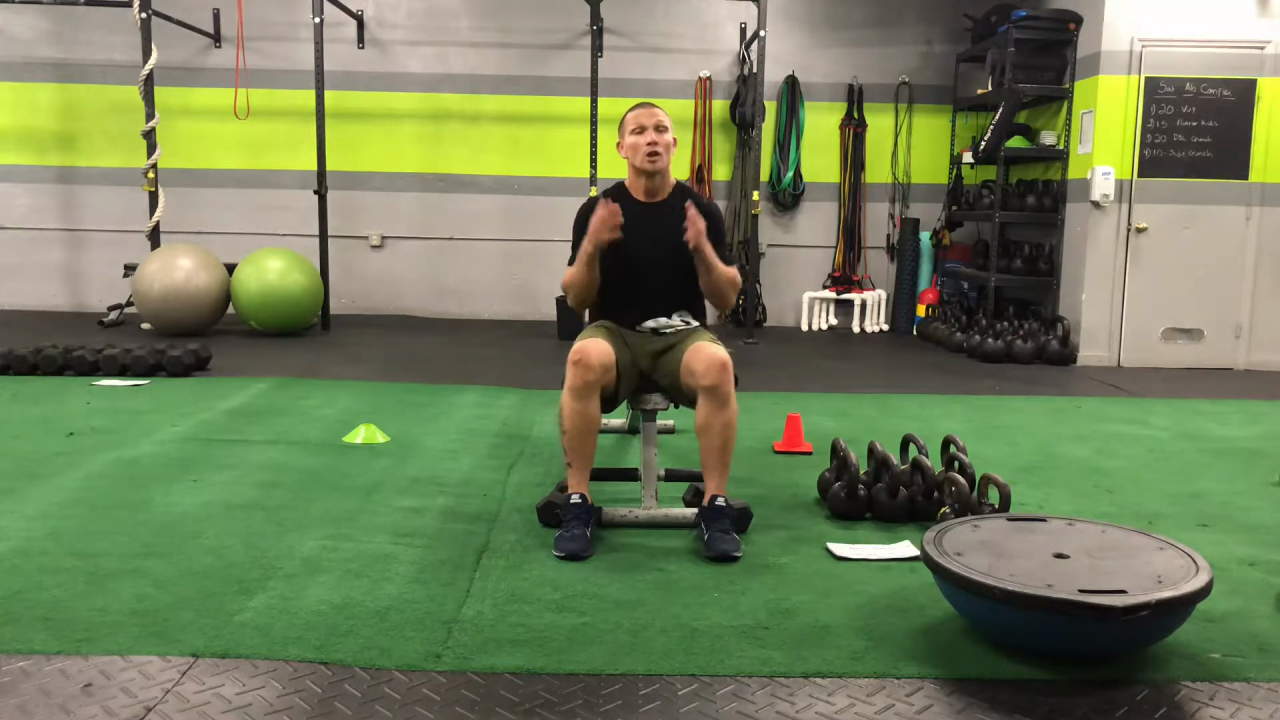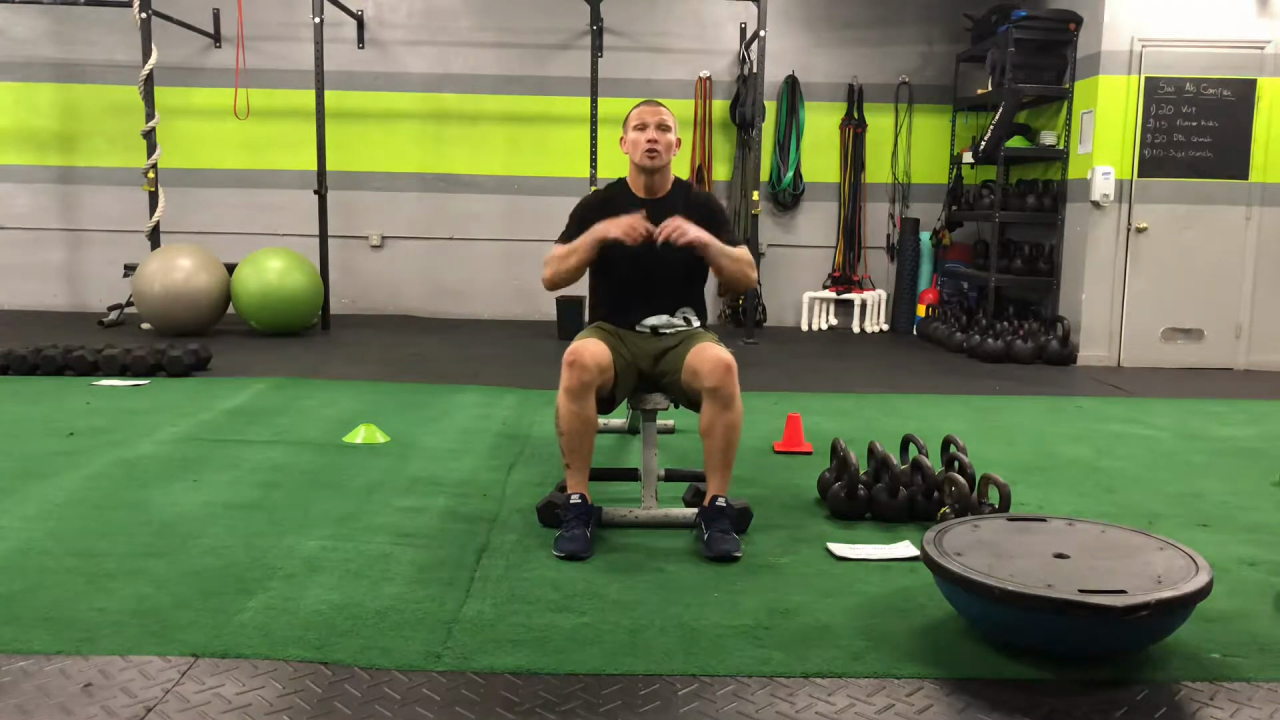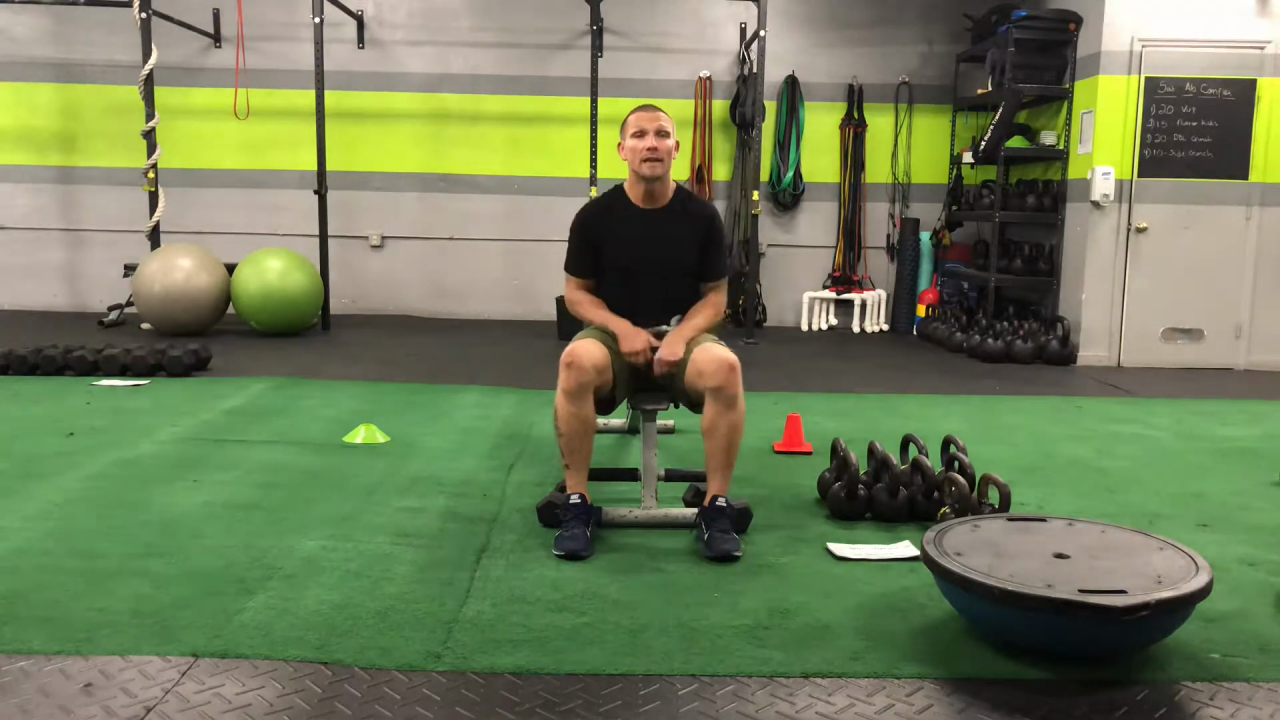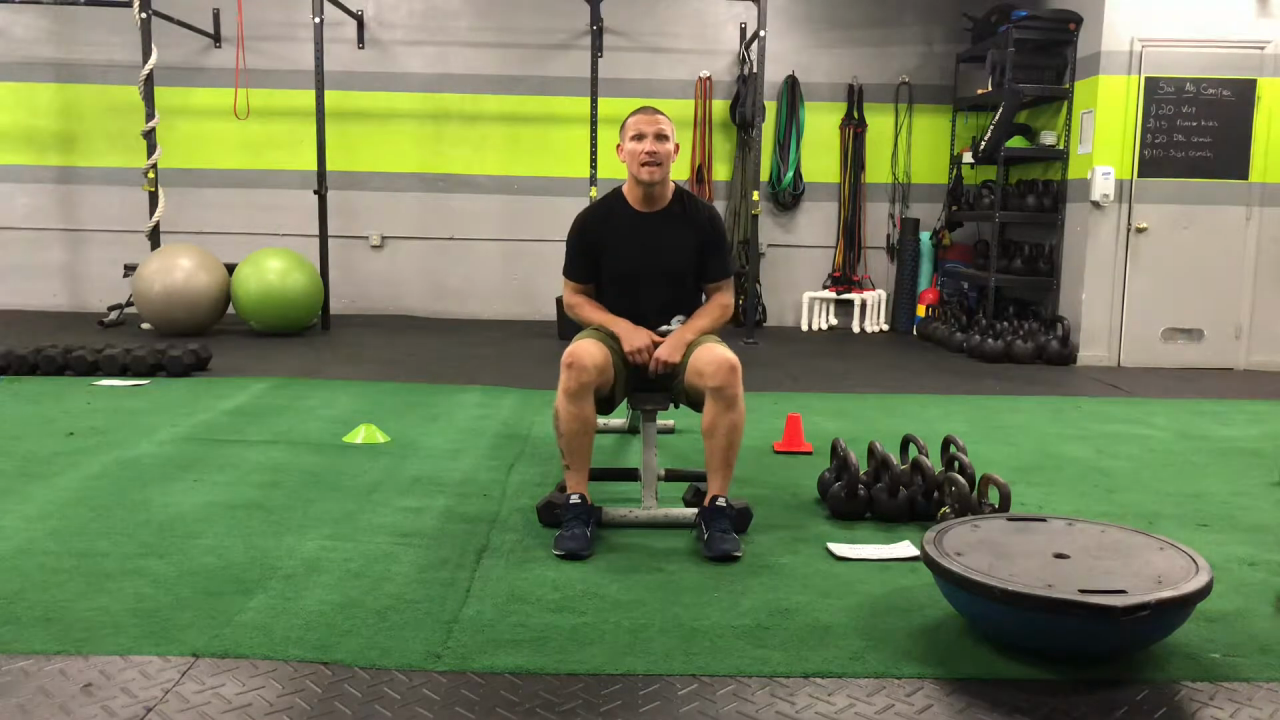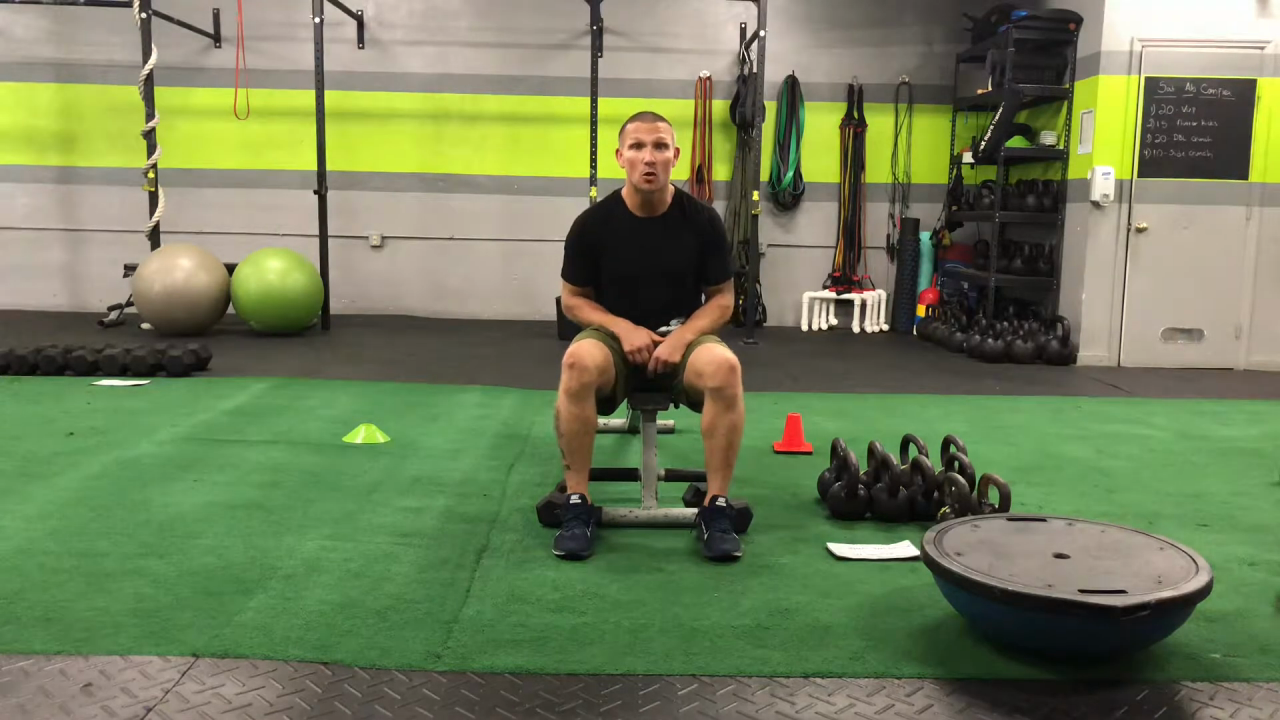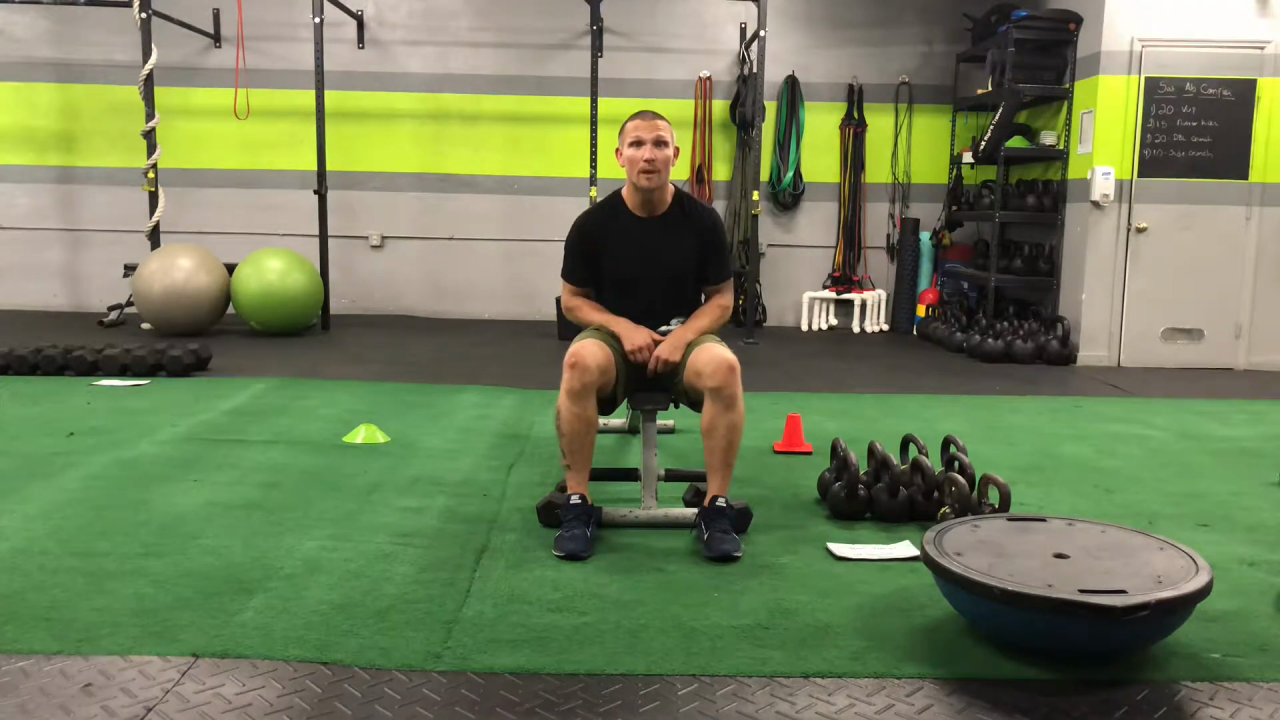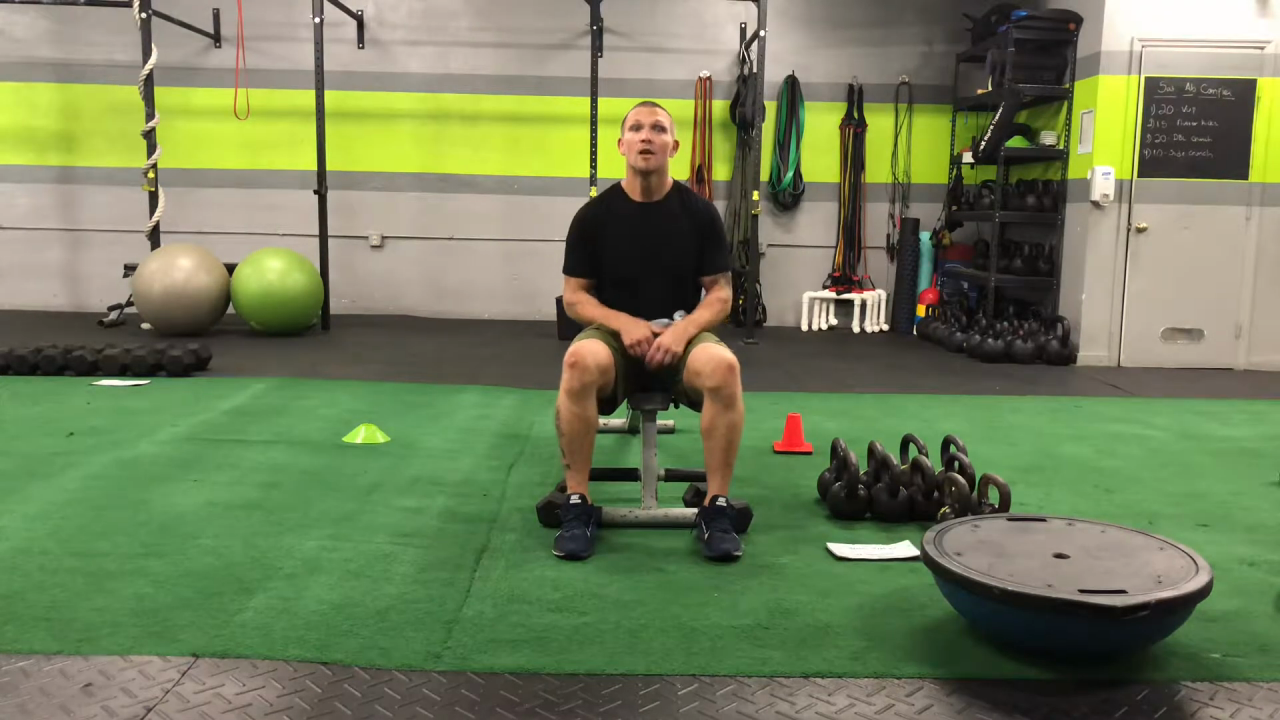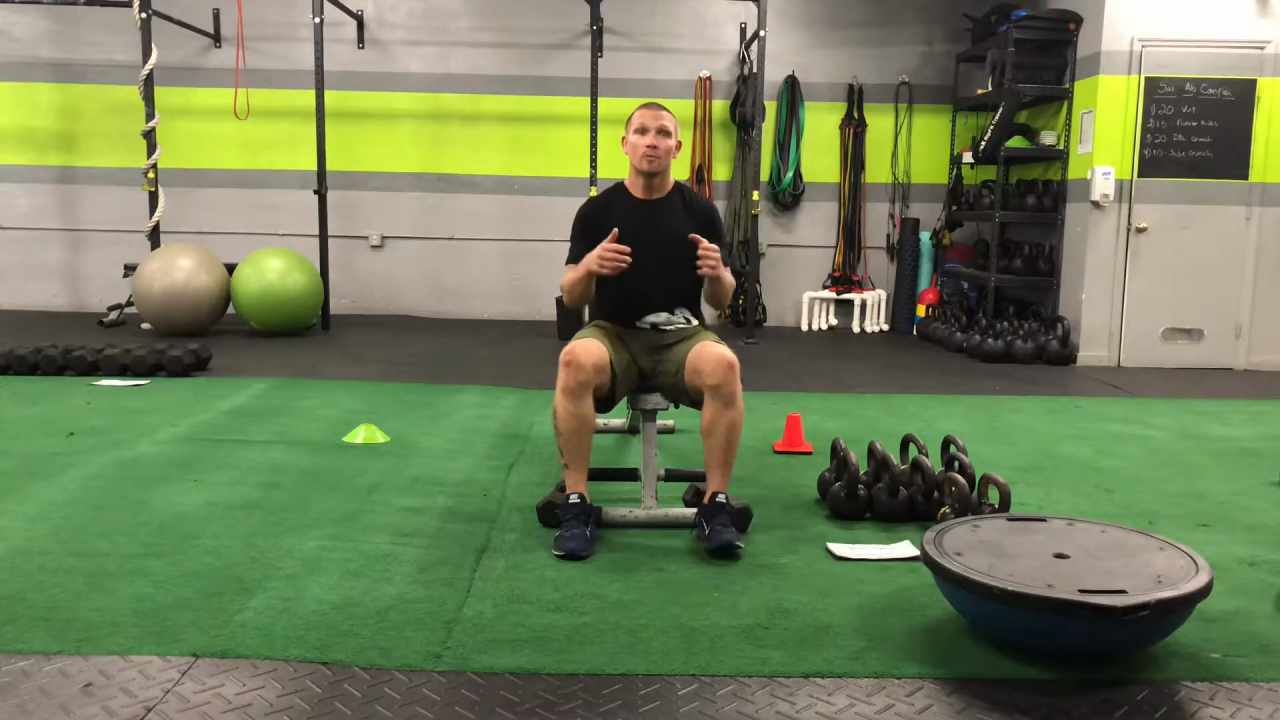
dt=0.3s
person 1, frame 1
left shoulder: (697, 208)
right shoulder: (601, 209)
left elbow: (726, 298)
right elbow: (577, 299)
left wrist: (704, 250)
right wrist: (592, 245)
left hip: (681, 334)
right hip: (616, 333)
left knee: (717, 365)
right knee: (584, 360)
left ankle: (715, 507)
right ankle: (578, 504)
person 1, frame 2
left shoulder: (700, 205)
right shoulder: (598, 204)
left elbow: (746, 280)
right elbow: (551, 278)
left wrist: (703, 238)
right wrist: (598, 232)
left hip: (682, 334)
right hip: (615, 333)
left knee: (722, 368)
right knee: (578, 360)
left ankle: (715, 507)
right ankle: (577, 504)
person 1, frame 3
left shoulder: (701, 216)
right shoulder: (595, 216)
left elbow: (716, 297)
right elbow: (576, 293)
left wrist: (682, 335)
right wrist: (622, 329)
left hip: (680, 339)
right hip: (616, 336)
left knee: (725, 368)
right knee: (576, 362)
left ankle: (715, 508)
right ankle: (577, 505)
person 1, frame 4
left shoulder: (702, 218)
right shoulder: (594, 220)
left elbow: (722, 299)
right elbow: (575, 298)
left wrist: (682, 337)
right wrist: (623, 328)
left hip: (682, 338)
right hip: (616, 335)
left knee: (725, 367)
right knee: (577, 362)
left ankle: (716, 508)
right ankle: (577, 504)
person 1, frame 5
left shoulder: (703, 221)
right shoulder: (592, 223)
left elbow: (722, 299)
right elbow: (573, 299)
left wrist: (682, 336)
right wrist: (623, 328)
left hip: (682, 337)
right hip: (615, 335)
left knee: (725, 367)
right knee: (578, 363)
left ankle: (715, 508)
right ankle: (577, 505)
person 1, frame 6
left shoulder: (702, 221)
right shoulder: (593, 224)
left elbow: (721, 299)
right elbow: (573, 300)
left wrist: (681, 336)
right wrist: (624, 327)
left hip: (683, 337)
right hip: (616, 335)
left knee: (724, 367)
right knee: (579, 363)
left ankle: (715, 508)
right ankle: (577, 504)
person 1, frame 7
left shoulder: (699, 212)
right shoulder: (594, 214)
left elbow: (721, 295)
right elbow: (573, 298)
left wrist: (684, 329)
right wrist: (622, 323)
left hip: (681, 337)
right hip: (615, 334)
left knee: (723, 368)
right knee: (579, 362)
left ankle: (715, 509)
right ankle: (576, 505)
person 1, frame 8
left shoulder: (699, 210)
right shoulder: (597, 210)
left elbow: (723, 299)
right elbow: (571, 295)
left wrist: (716, 271)
right wrist: (590, 264)
left hip: (681, 334)
right hip: (613, 332)
left knee: (724, 366)
right knee: (574, 361)
left ankle: (715, 505)
right ankle: (576, 505)
